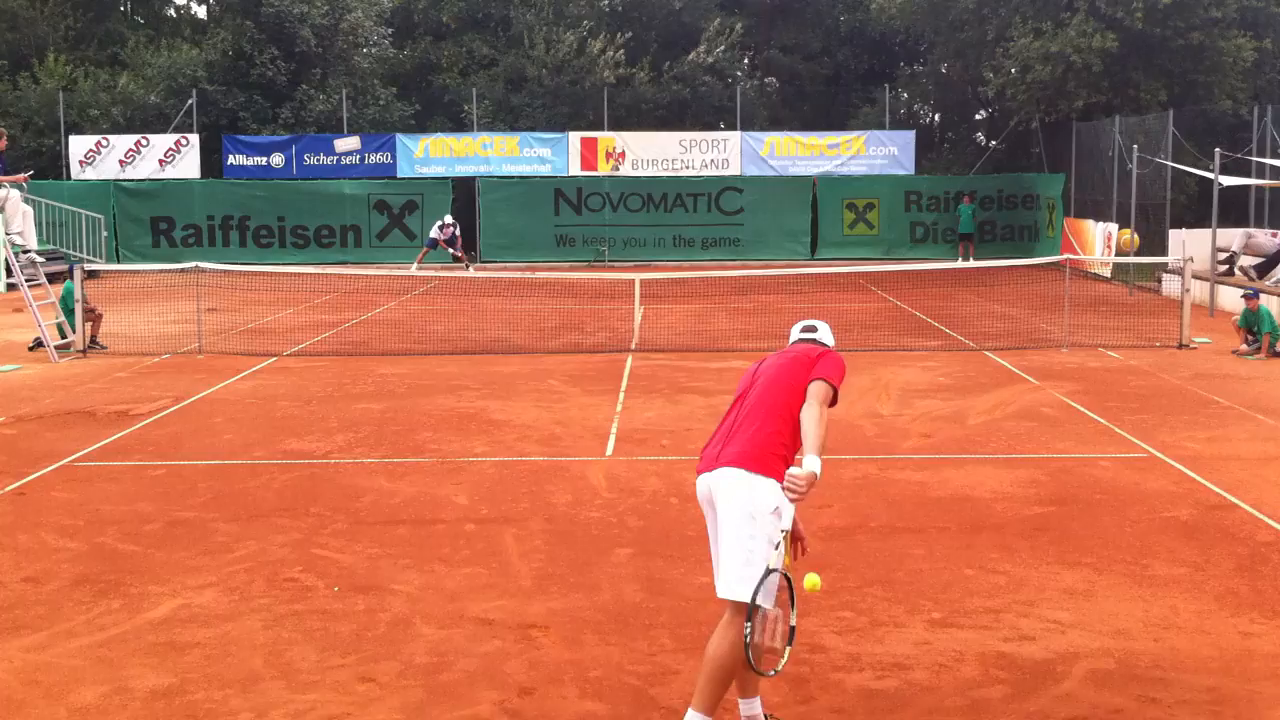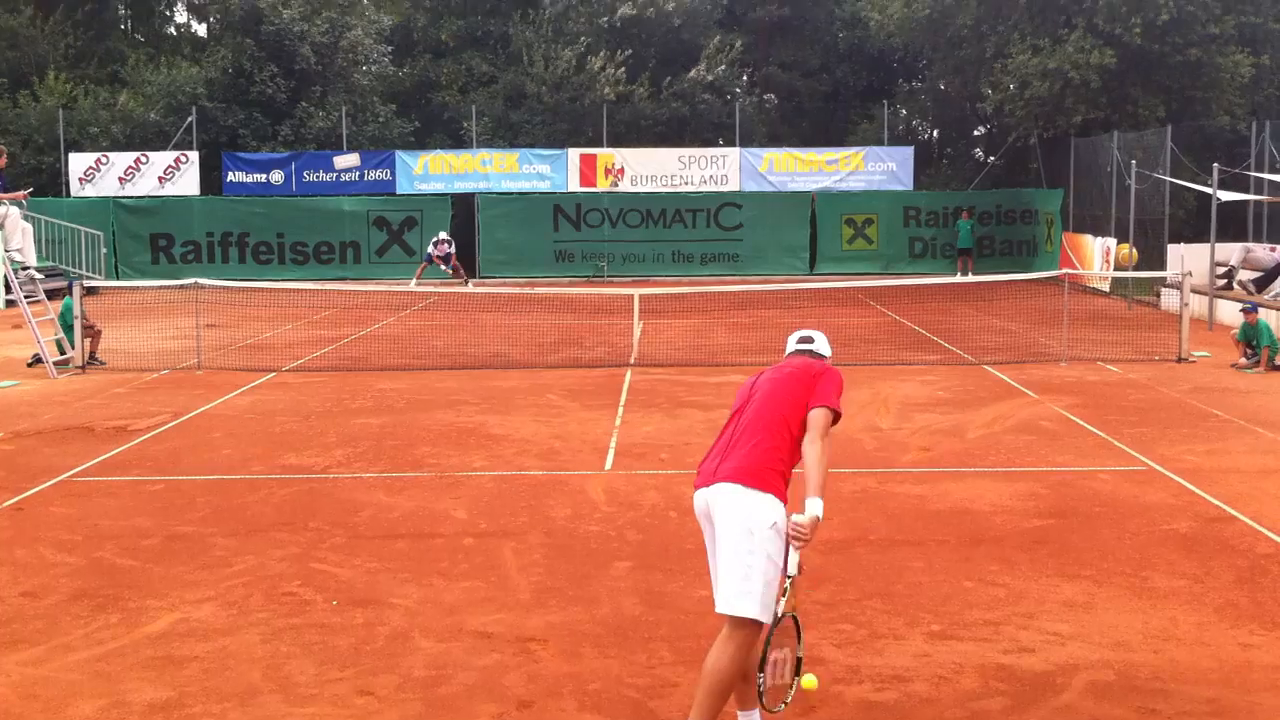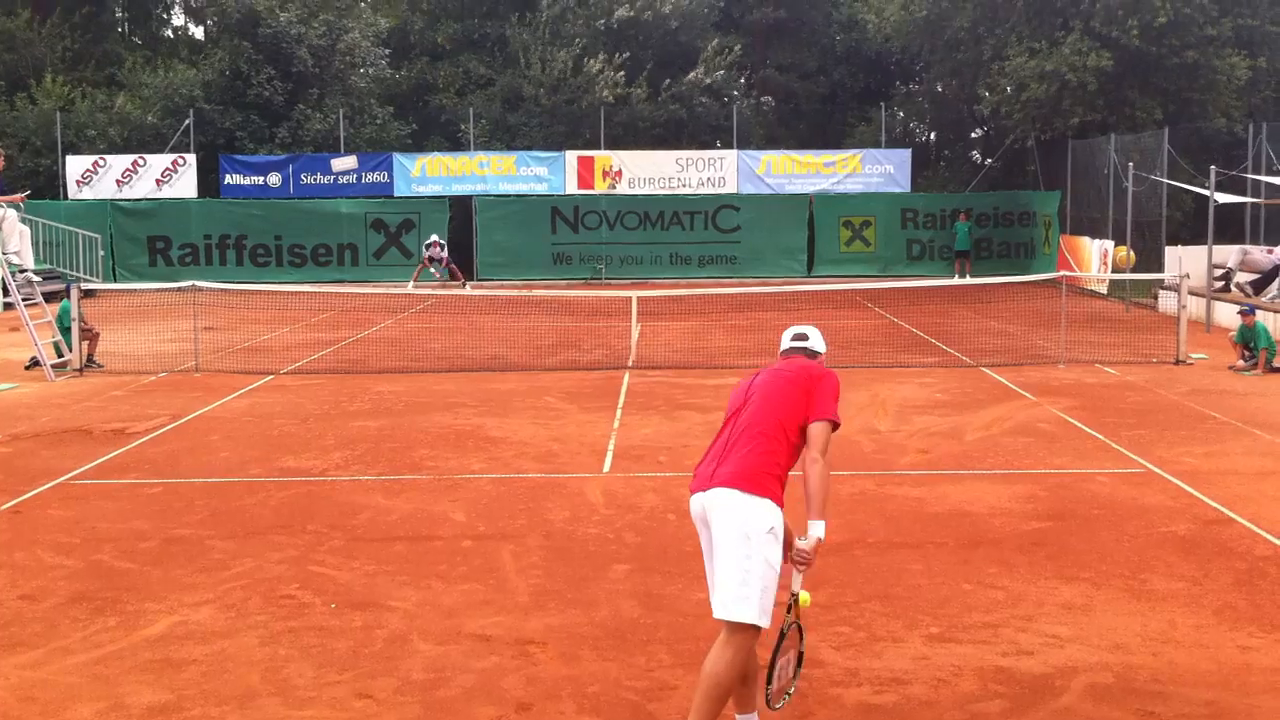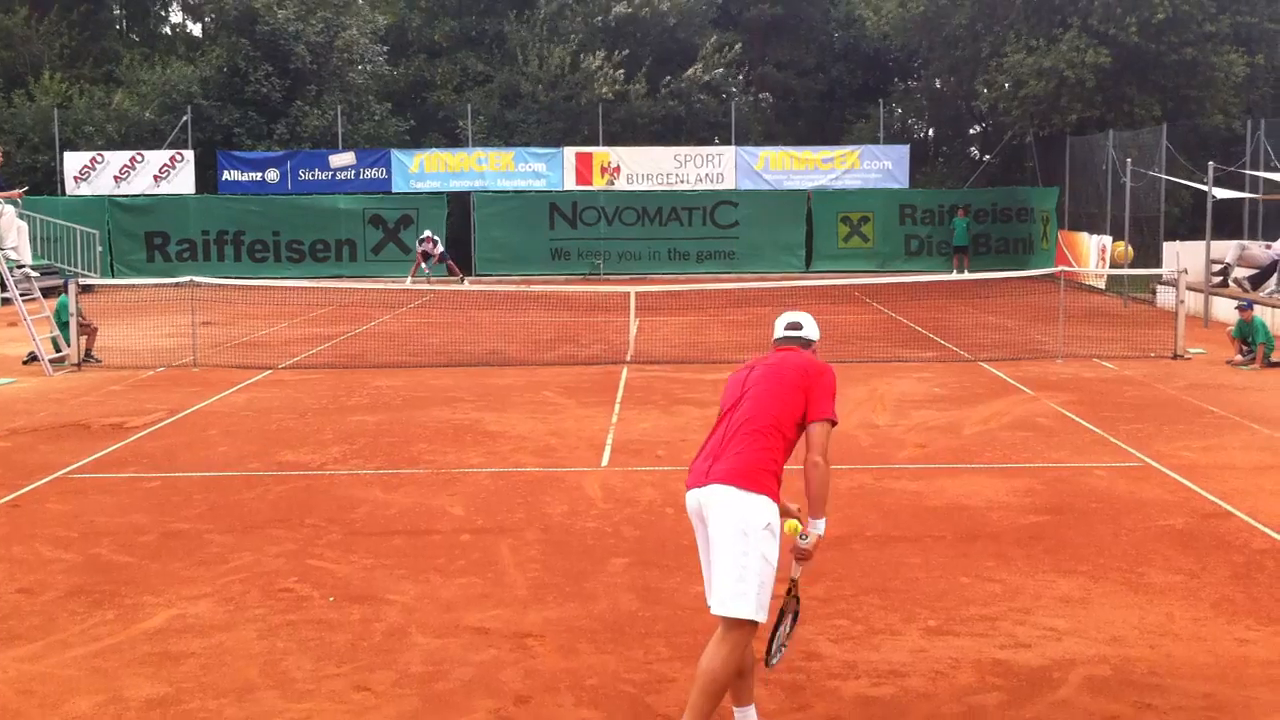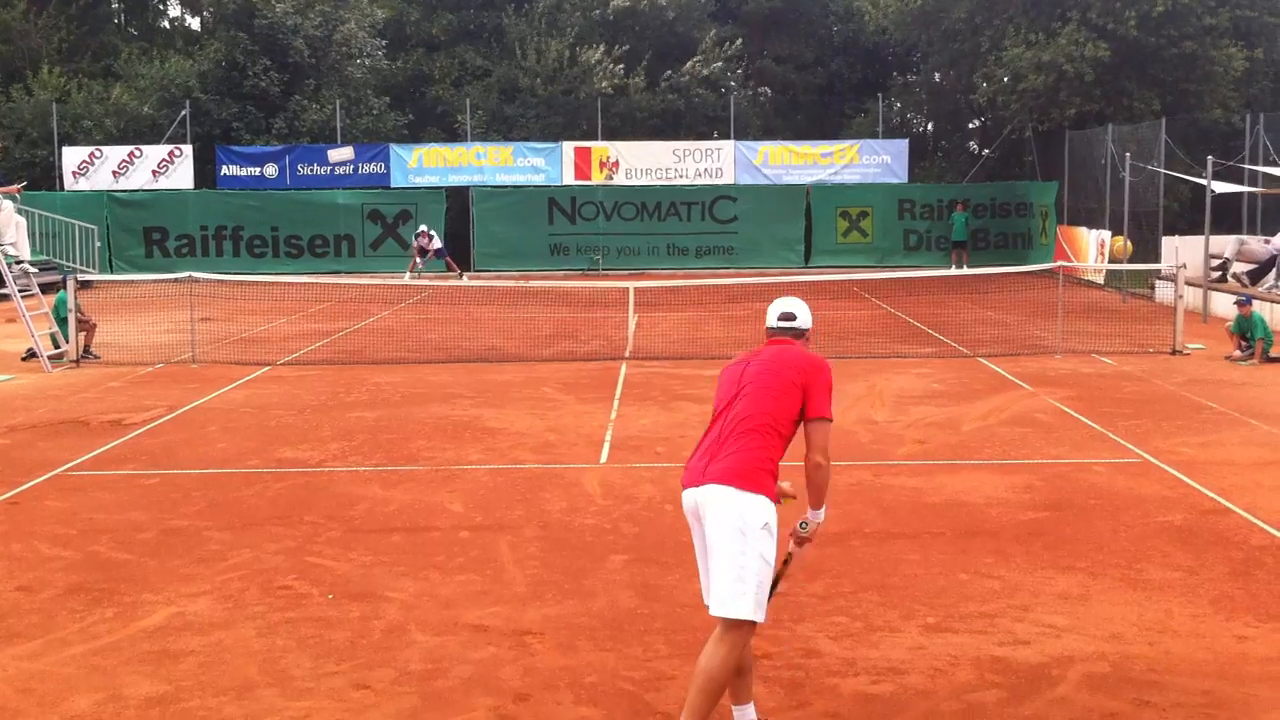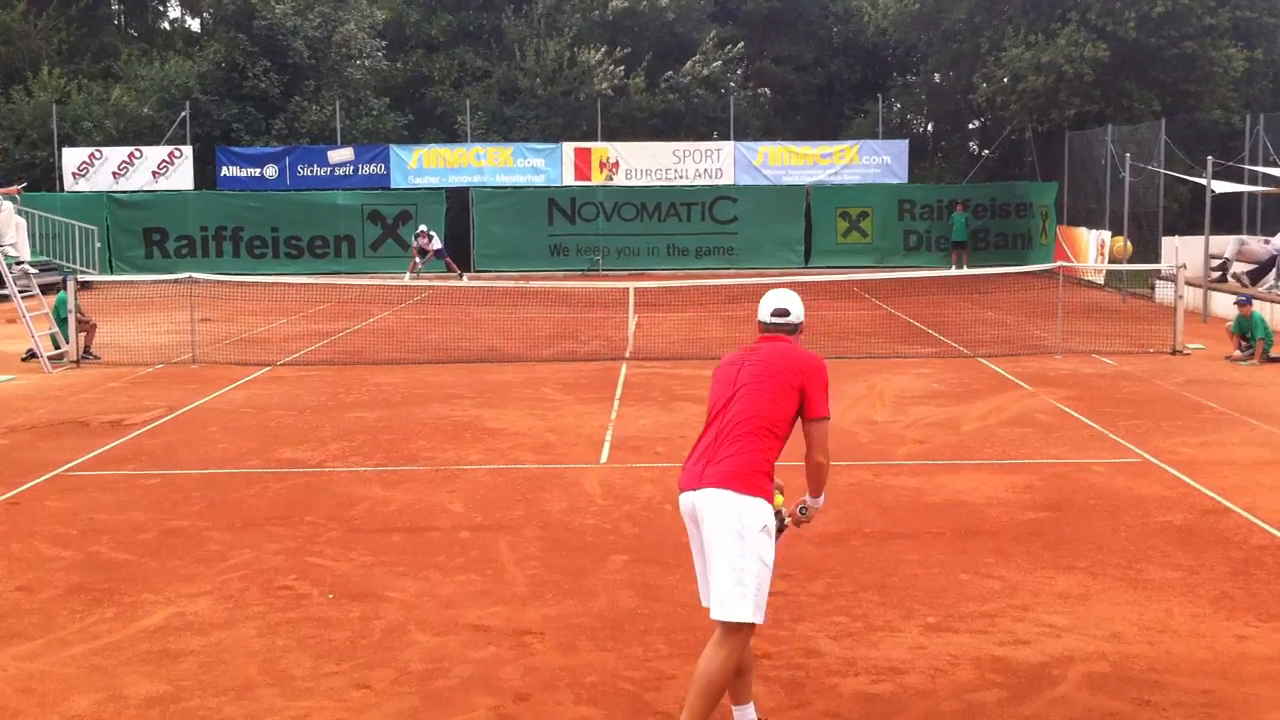
dt=0.1s
person 1, frame 1
left shoulder: (764, 365)
right shoulder: (828, 359)
right elbow: (813, 406)
left wrist: (788, 523)
right wrist: (811, 466)
left hip: (712, 475)
right hip: (750, 480)
left knee: (744, 606)
right knee: (740, 612)
person 1, frame 2
left shoulder: (760, 379)
right shoulder: (825, 375)
right elbow: (814, 439)
left wrist: (782, 528)
right wrist: (813, 508)
left hip: (710, 488)
right hip: (748, 493)
left knee: (745, 619)
right knee: (741, 625)
person 1, frame 3
left shoulder: (753, 379)
right shoulder: (822, 377)
right elbow: (814, 457)
left wrist: (781, 533)
right wrist: (815, 530)
left hip: (706, 493)
right hip: (746, 499)
left knee: (742, 622)
right knee: (739, 629)
person 1, frame 4
left shoulder: (744, 372)
right shoulder: (818, 371)
right elbow: (815, 458)
left wrist: (780, 509)
right wrist: (816, 528)
left hip: (702, 487)
right hip: (743, 495)
left knee: (738, 617)
right knee: (736, 624)
person 1, frame 5
left shoulder: (737, 365)
right shoulder: (813, 366)
right elbow: (817, 457)
left wrist: (772, 487)
right wrist: (814, 517)
left hip: (697, 487)
right hip: (738, 494)
left knee: (736, 618)
right knee: (734, 626)
person 1, frame 6
left shoulder: (729, 362)
right shoulder: (808, 364)
right elbow: (817, 455)
right wrist: (813, 502)
left hip: (694, 488)
right hip: (737, 497)
left knee: (735, 619)
right knee: (734, 627)
